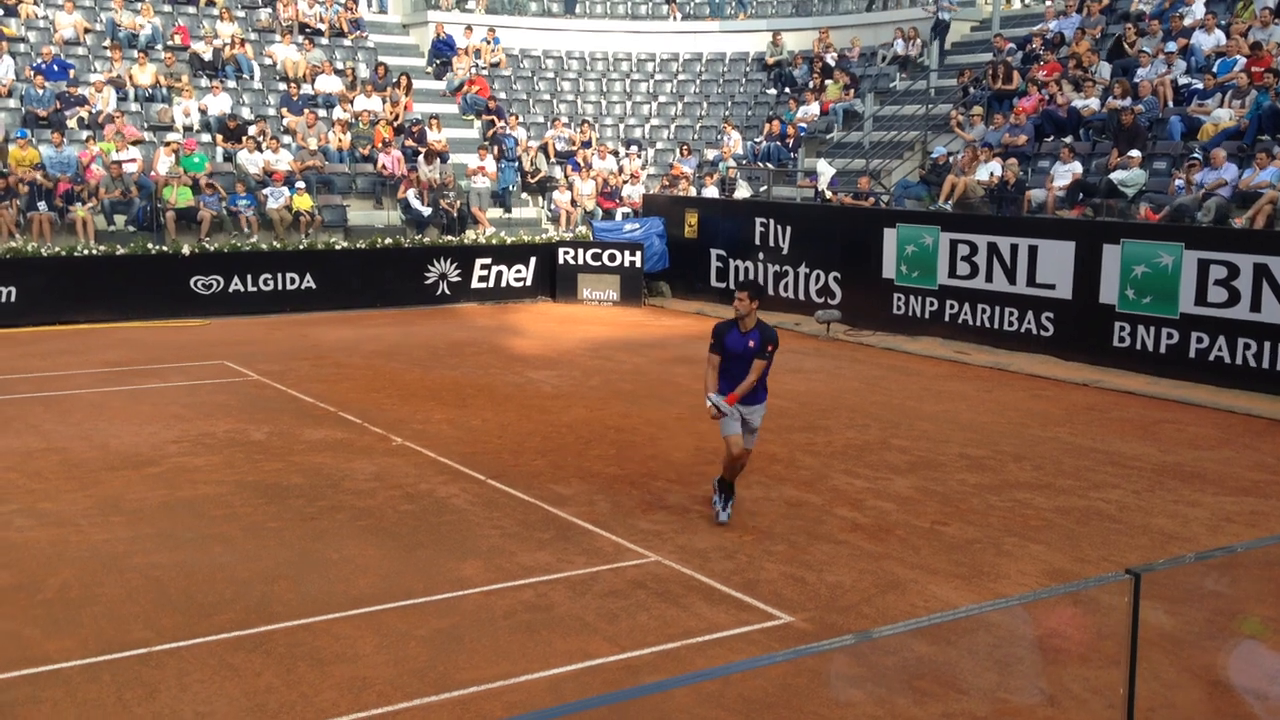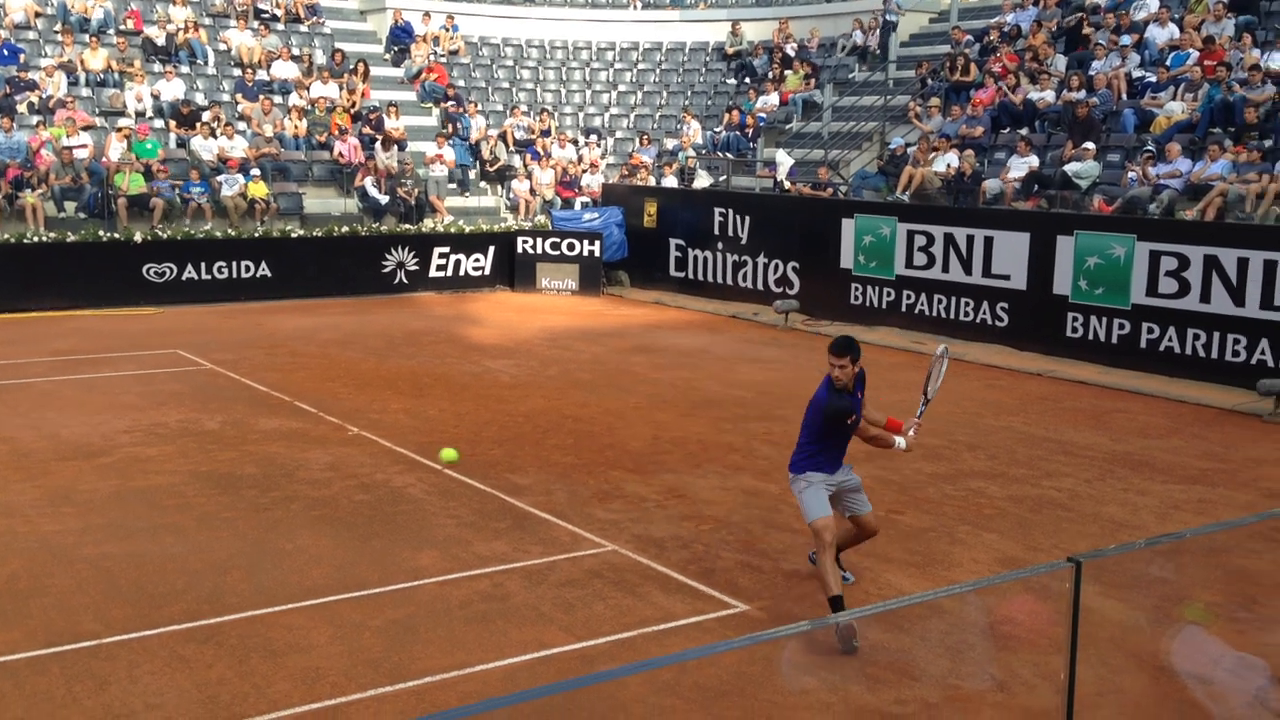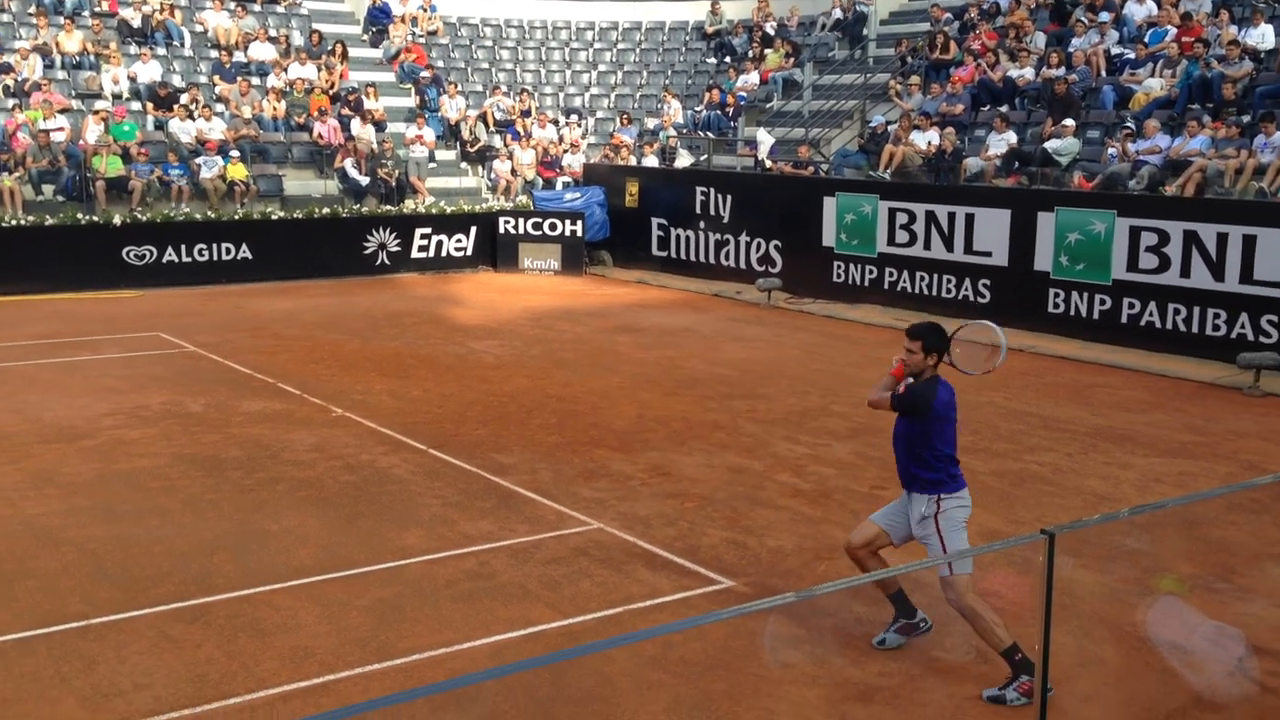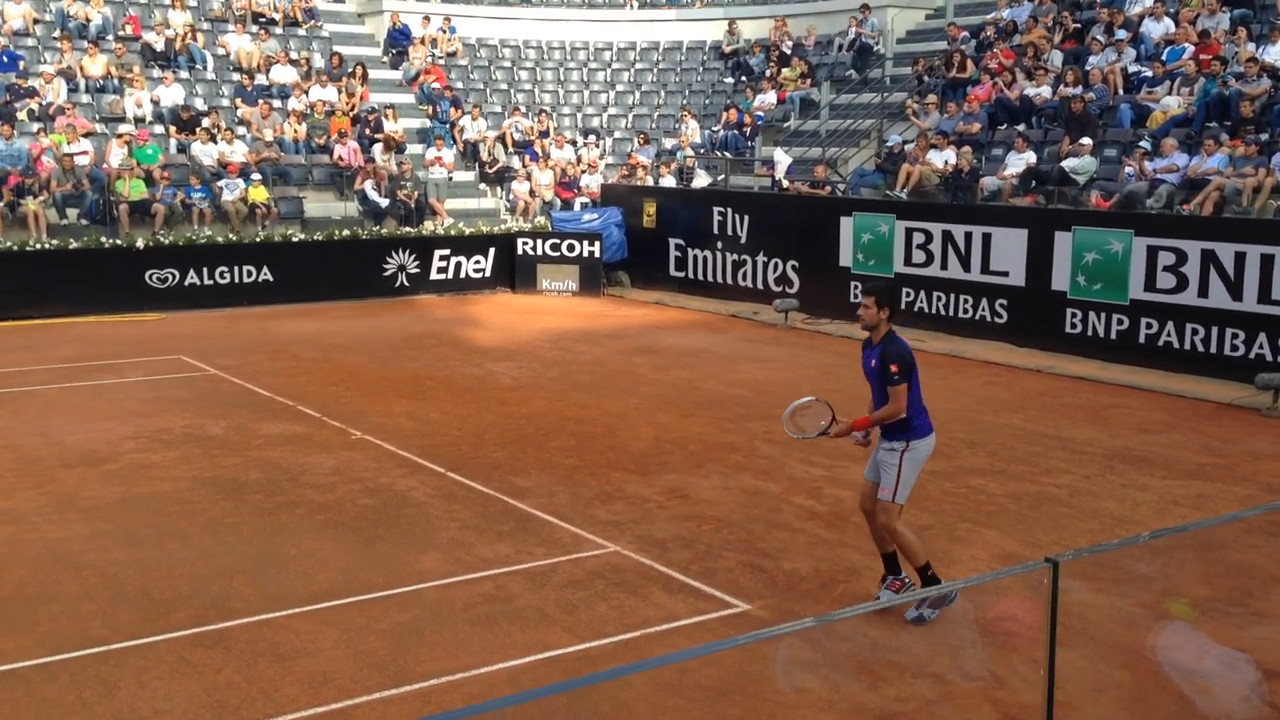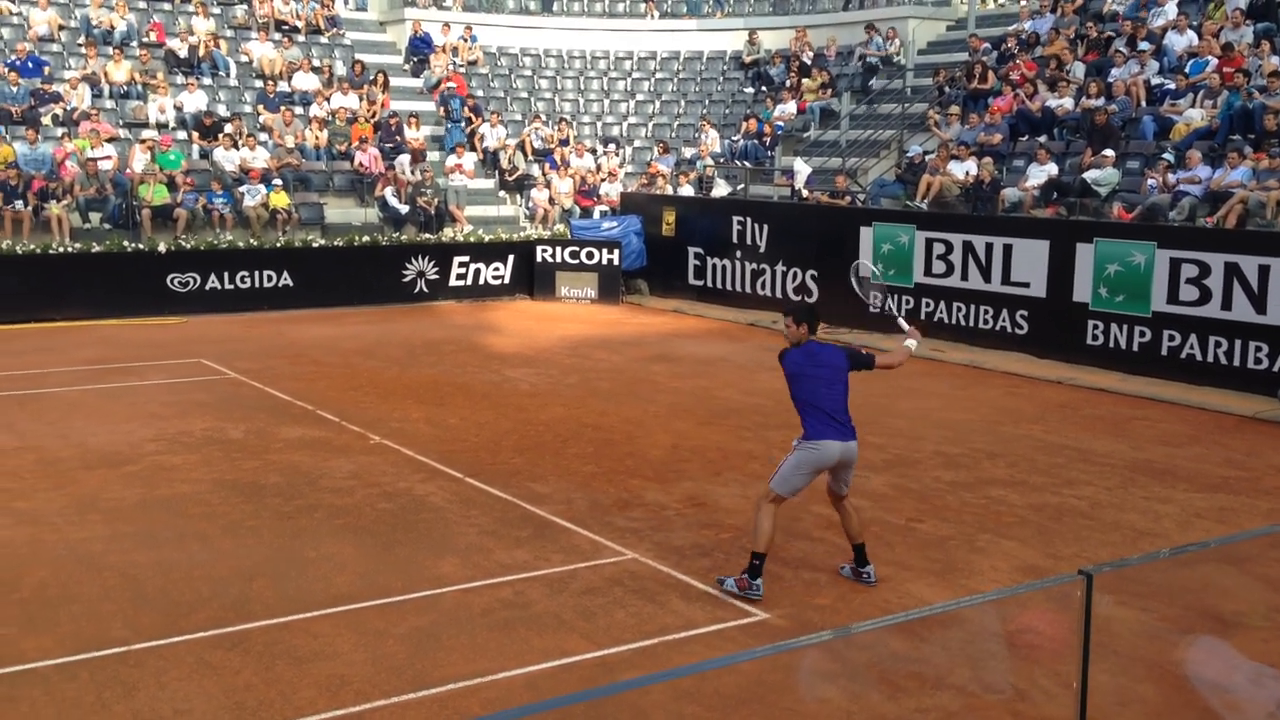
dt=0.7s
person 1, frame 1
left shoulder: (767, 336)
right shoulder: (721, 330)
left elbow: (753, 377)
right elbow: (712, 369)
left wrist: (732, 402)
right wrist: (711, 400)
left hip: (753, 400)
right hip: (725, 398)
left knee: (742, 457)
right knee: (734, 451)
left ankle: (725, 487)
right ankle: (722, 491)
person 1, frame 2
left shoulder: (858, 378)
right shoulder: (832, 403)
right elbow: (869, 435)
left wrist: (899, 426)
right wrist: (901, 443)
left hip: (836, 470)
right hip: (809, 475)
left knee: (869, 527)
right knee: (827, 537)
left ankle: (825, 556)
right ankle: (841, 622)
person 1, frame 3
left shoulder: (922, 394)
right shoulder: (932, 389)
left elbow: (875, 398)
left wrist: (897, 371)
left hip: (941, 502)
right hip: (916, 496)
left knee: (959, 595)
right knee: (857, 545)
left ankle: (1023, 673)
right ankle: (909, 618)
person 1, frame 4
left shoulder: (895, 352)
right shoulder: (869, 346)
left elbow: (898, 409)
left wrist: (855, 426)
right wrist: (866, 426)
left hip: (910, 442)
right hip: (891, 440)
left knee: (890, 519)
right knee: (868, 506)
left ankle: (935, 588)
right ankle: (895, 576)
person 1, frame 5
left shoulder: (789, 356)
right shoulder: (843, 353)
right elbow: (891, 361)
left wrist: (791, 344)
right wrist: (911, 341)
left hip: (816, 445)
right hip: (848, 445)
left knee: (767, 502)
right knee: (838, 498)
left ankle: (751, 578)
right ankle: (862, 567)
